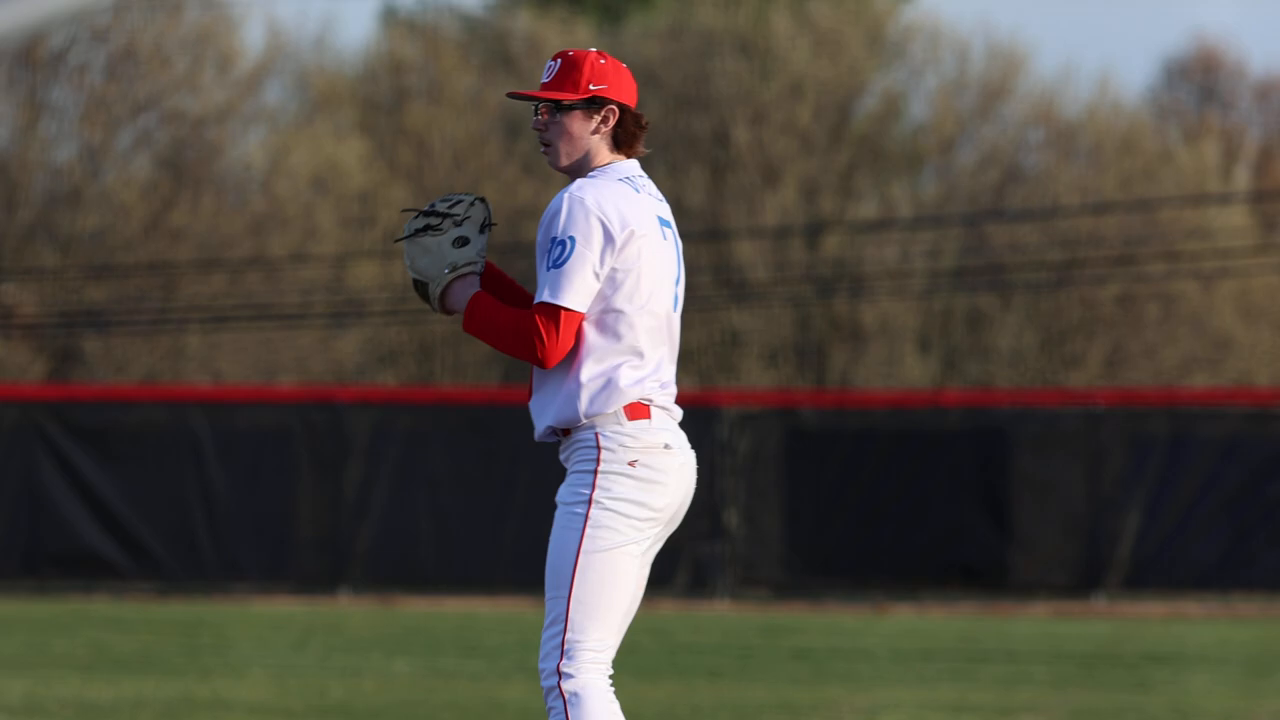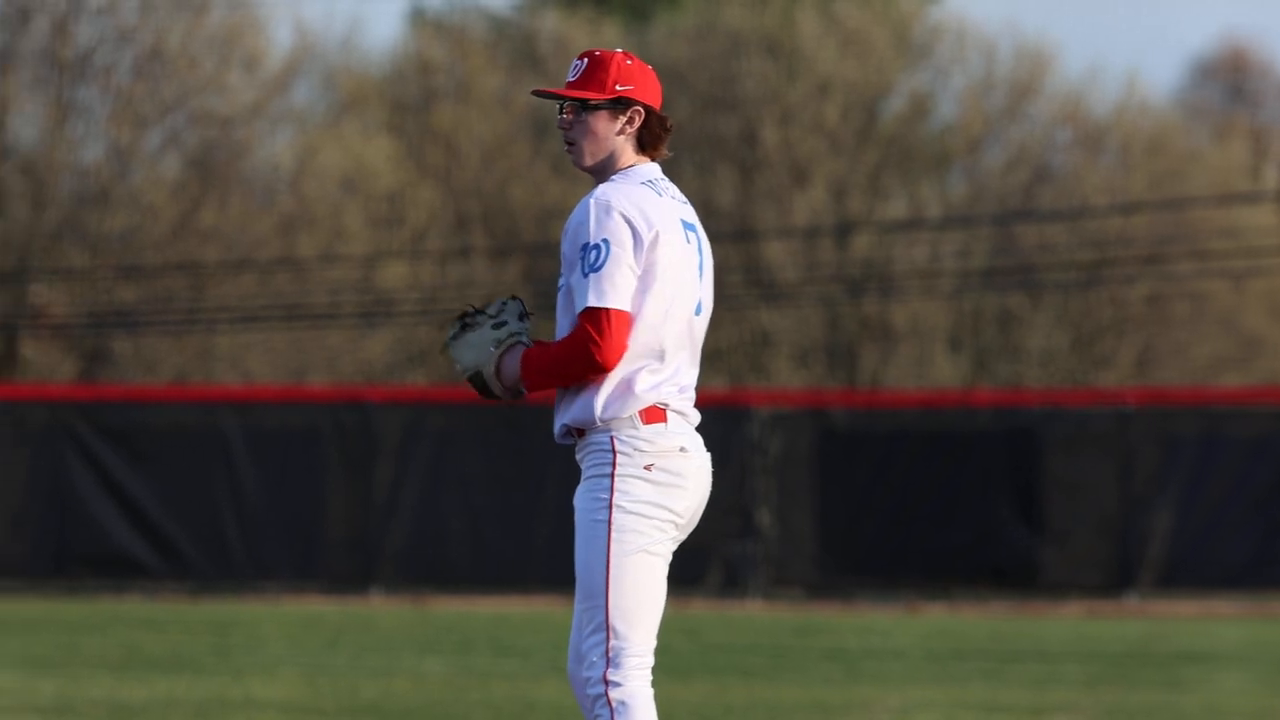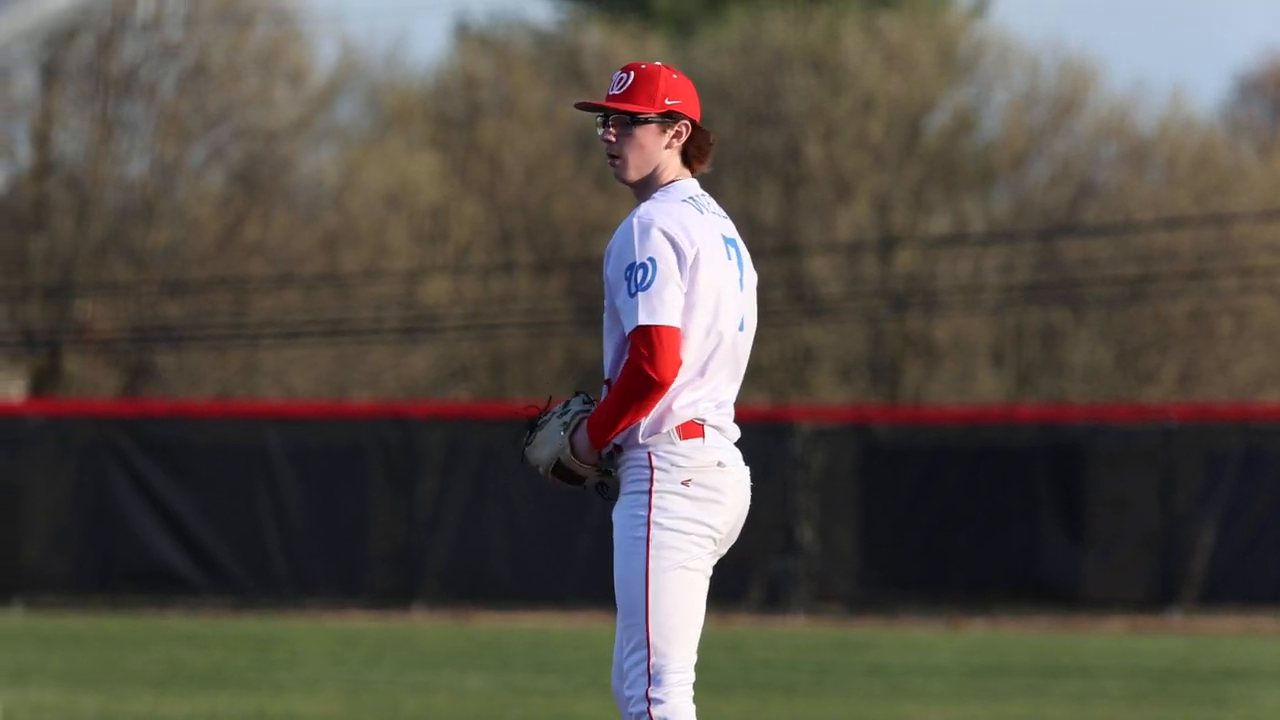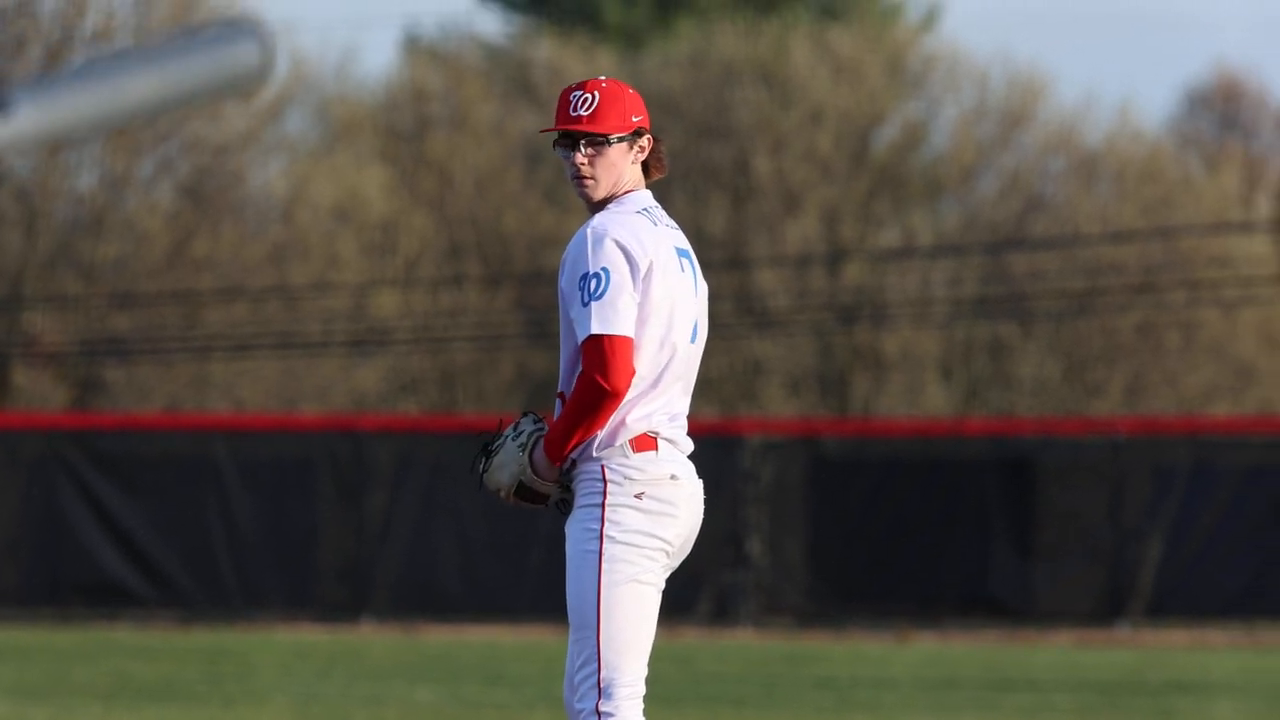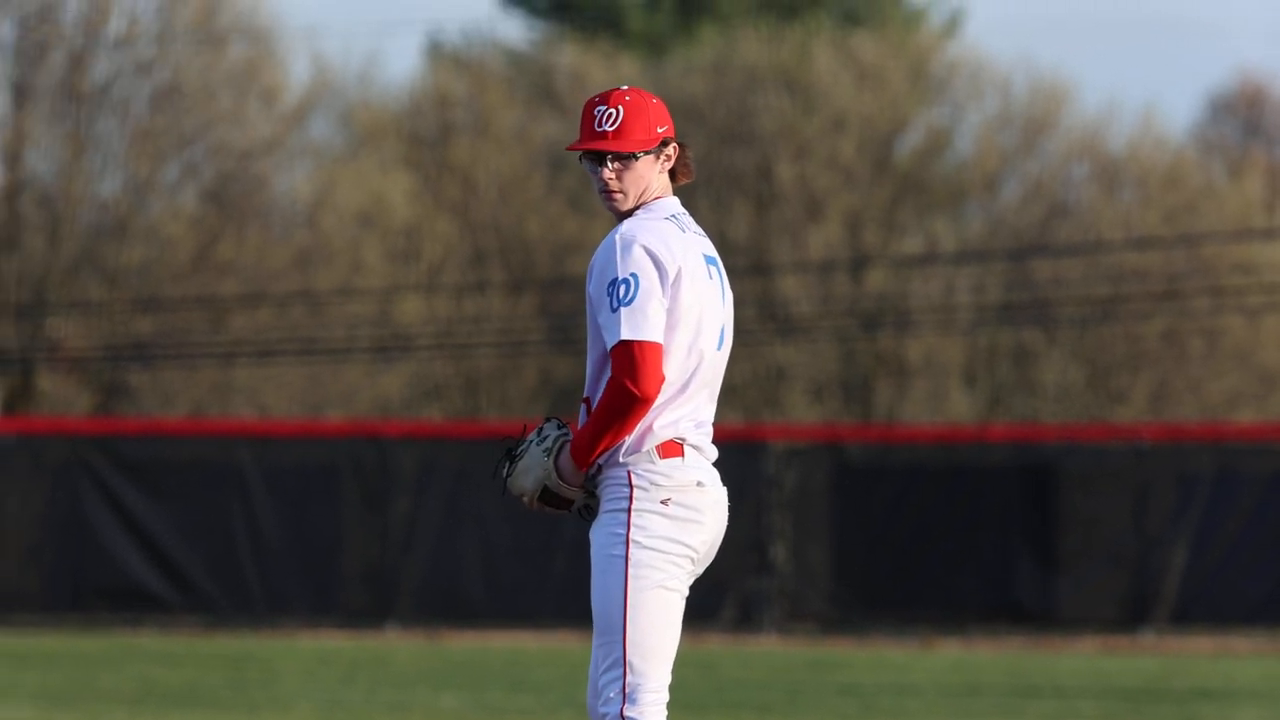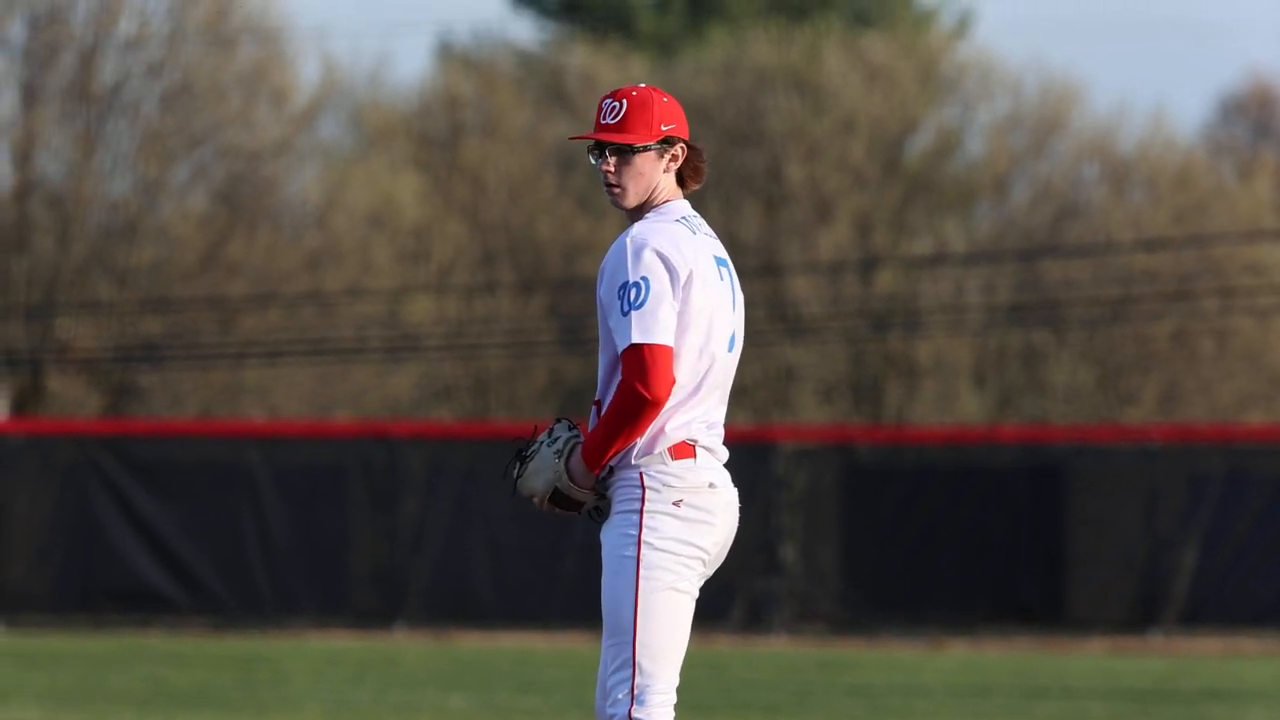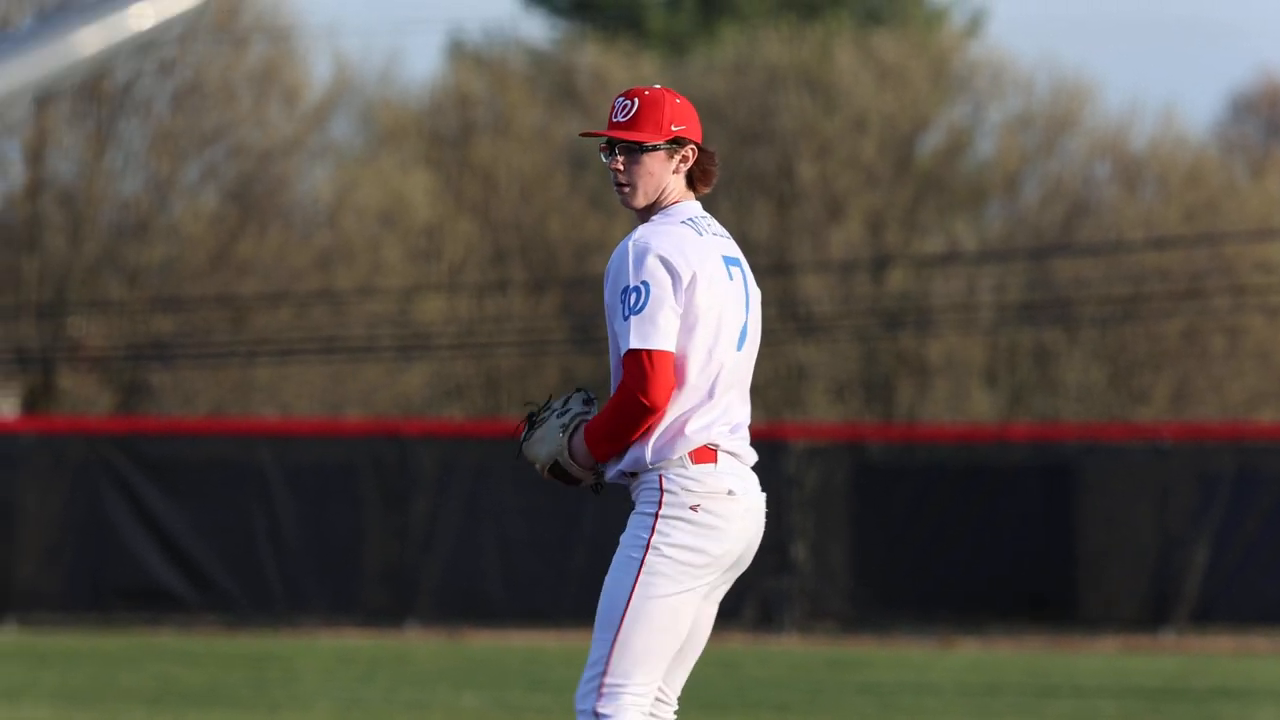
dt=0.3s
person 1, frame 1
left shoulder: (583, 202)
right shoulder: (648, 202)
left elbow: (547, 341)
left wrist: (468, 309)
right wrist: (485, 278)
left hip: (616, 455)
right hip: (657, 449)
right knee: (573, 663)
person 1, frame 2
left shoulder: (609, 206)
right shoulder: (676, 207)
left elbow: (600, 347)
left wrist: (522, 367)
right wrist: (540, 351)
left hip: (630, 456)
right hip: (676, 449)
right knee: (594, 665)
person 1, frame 3
left shoulder: (651, 224)
right shoulder: (719, 224)
left elbow: (654, 363)
left wrist: (594, 433)
right wrist: (609, 424)
left hip: (669, 471)
right hip: (717, 463)
person 1, frame 4
left shoulder: (604, 237)
right shoulder: (671, 237)
left elbow: (608, 375)
left wrist: (552, 450)
right wrist: (568, 446)
left hip: (622, 483)
right hip: (671, 479)
person 1, frame 5
left shoulder: (632, 243)
right shoulder: (696, 243)
left elbow: (638, 382)
left wrist: (578, 456)
right wrist: (593, 449)
left hip: (649, 491)
right hip: (695, 485)
person 1, frame 6
left shoulder: (644, 245)
right shoulder: (707, 245)
left elbow: (649, 384)
left wrist: (588, 459)
right wrist: (601, 449)
left hip: (659, 493)
right hip: (705, 489)
person 1, frame 7
left shoulder: (648, 247)
right shoulder: (724, 247)
left elbow: (648, 390)
left wrist: (589, 444)
right wrist: (611, 438)
left hip: (687, 500)
right hip: (736, 498)
